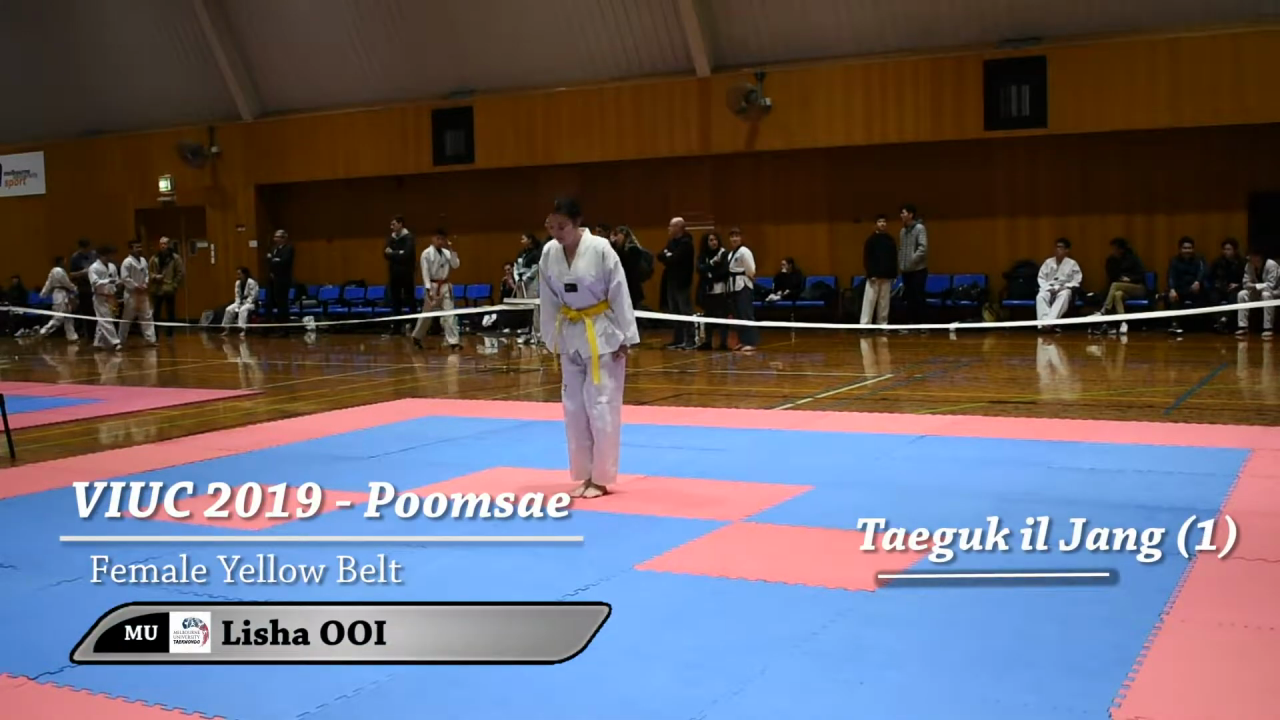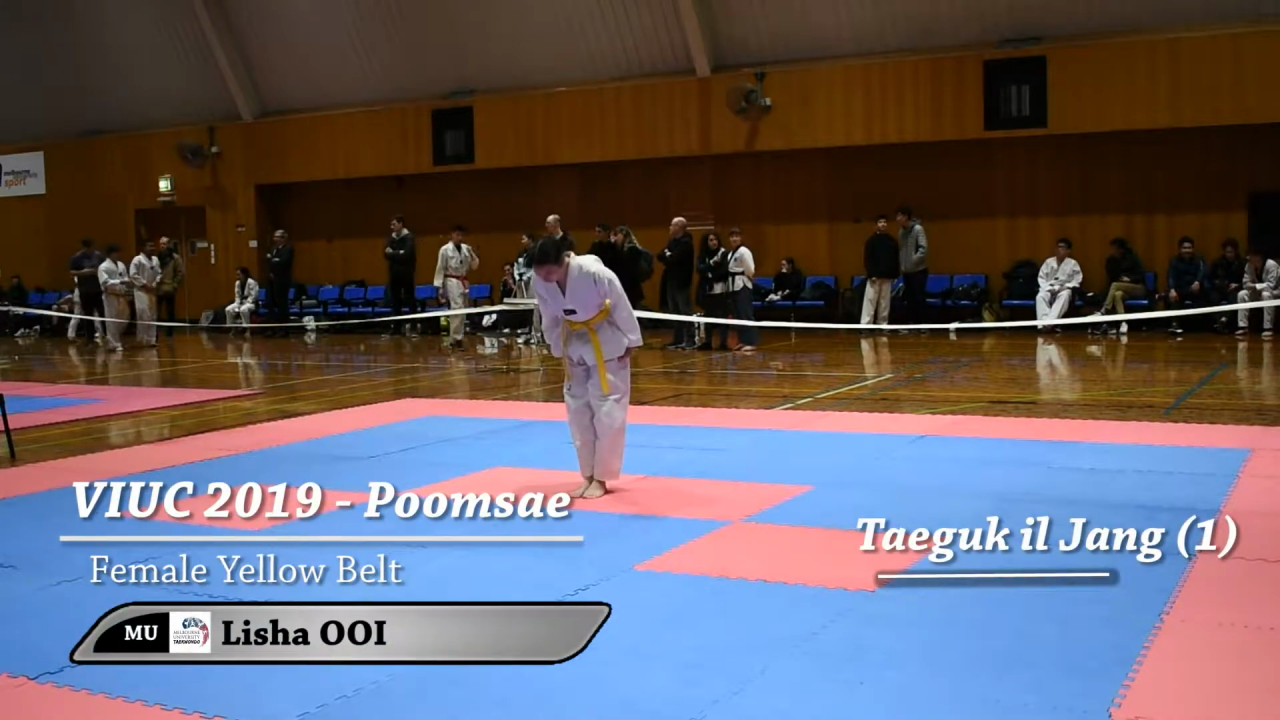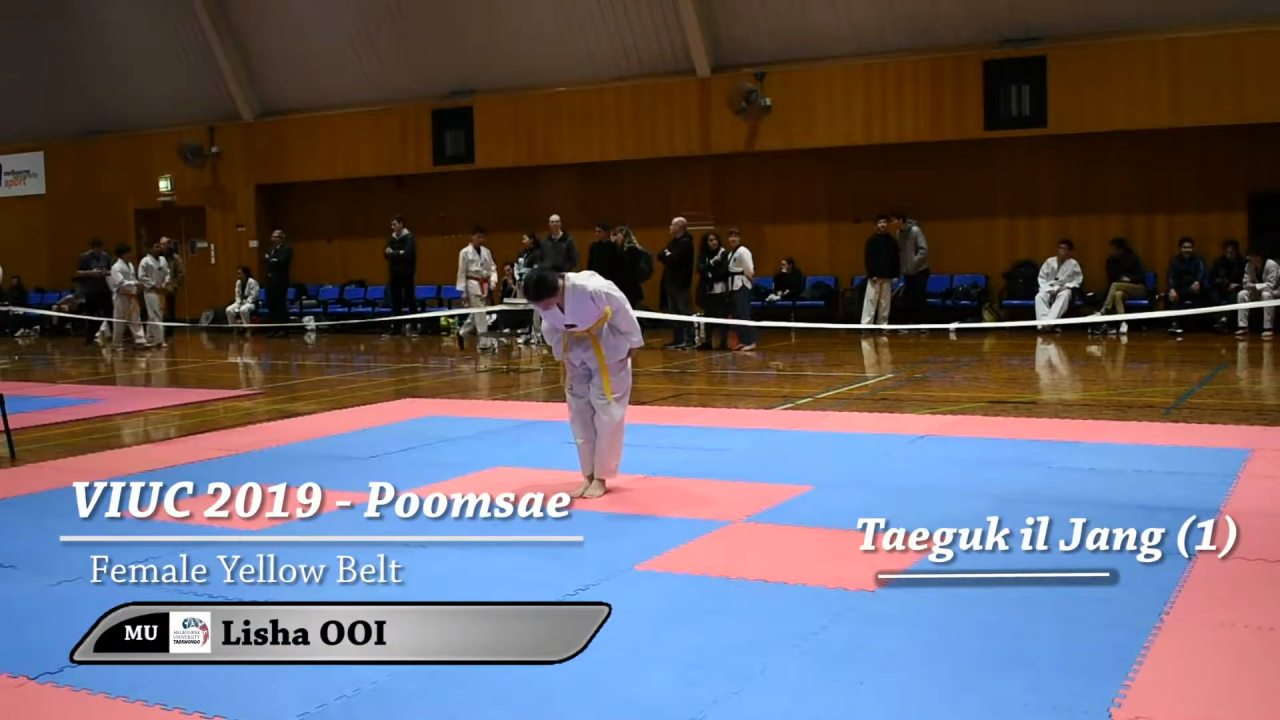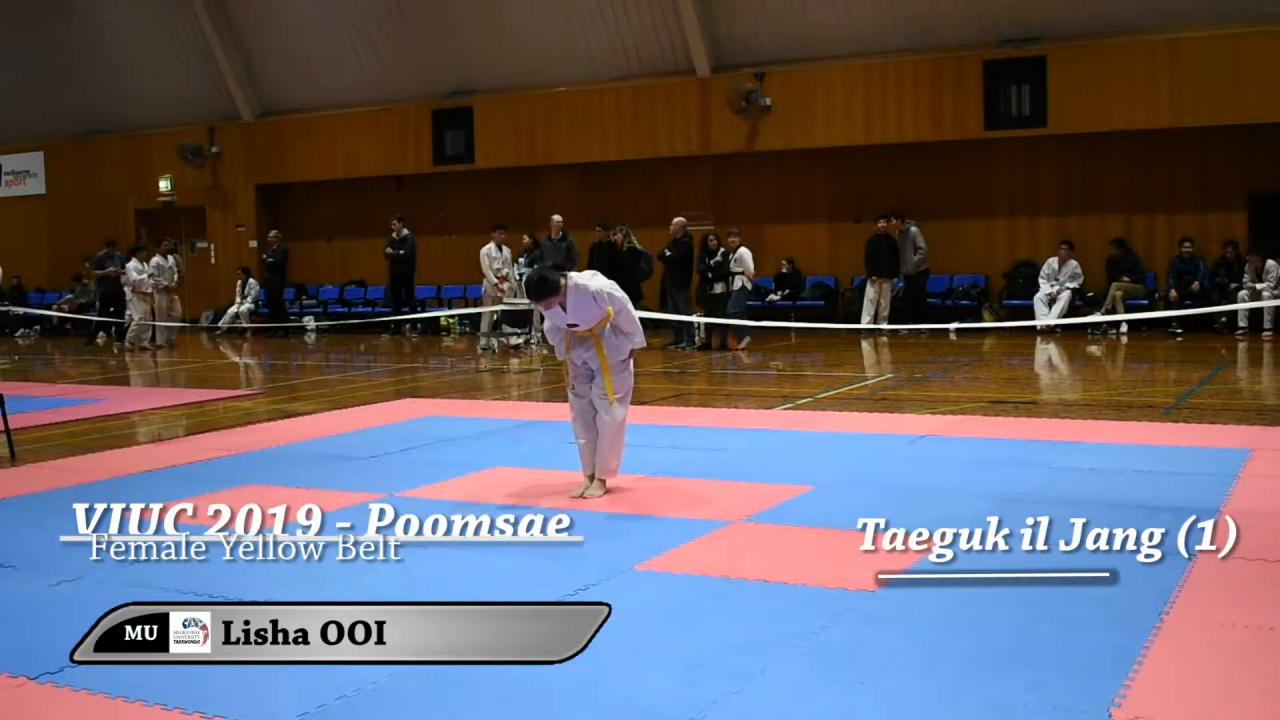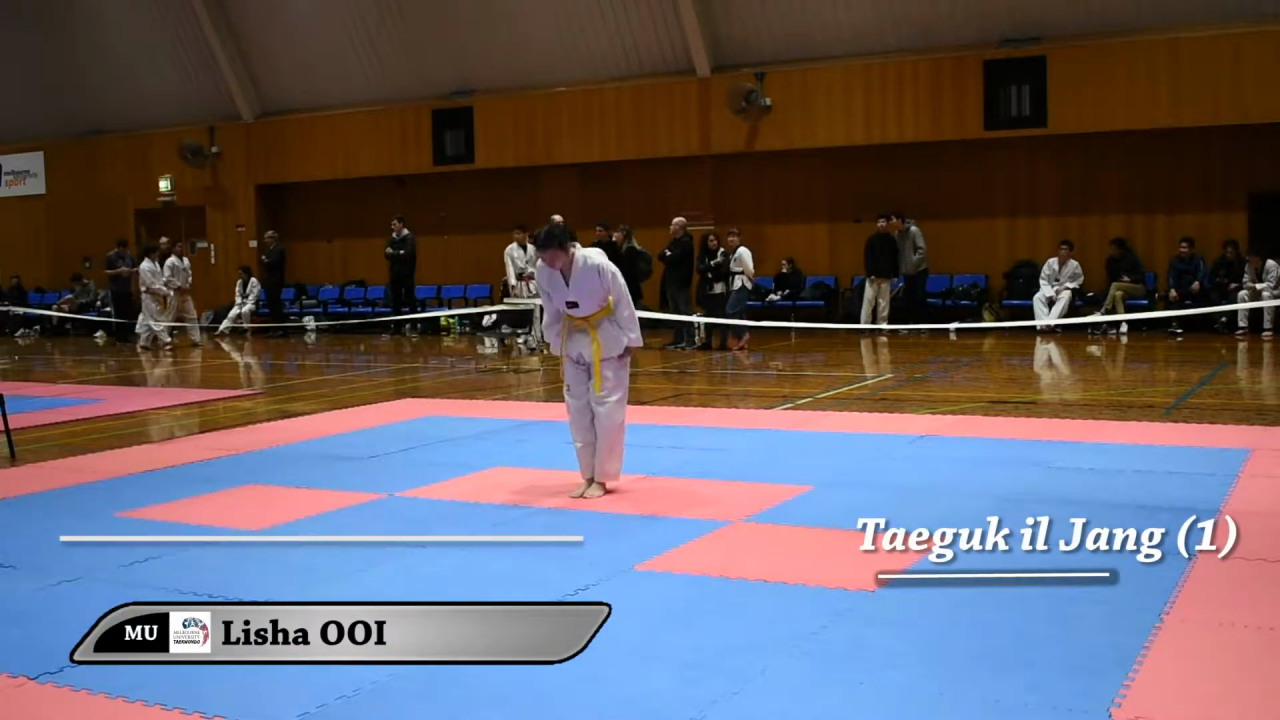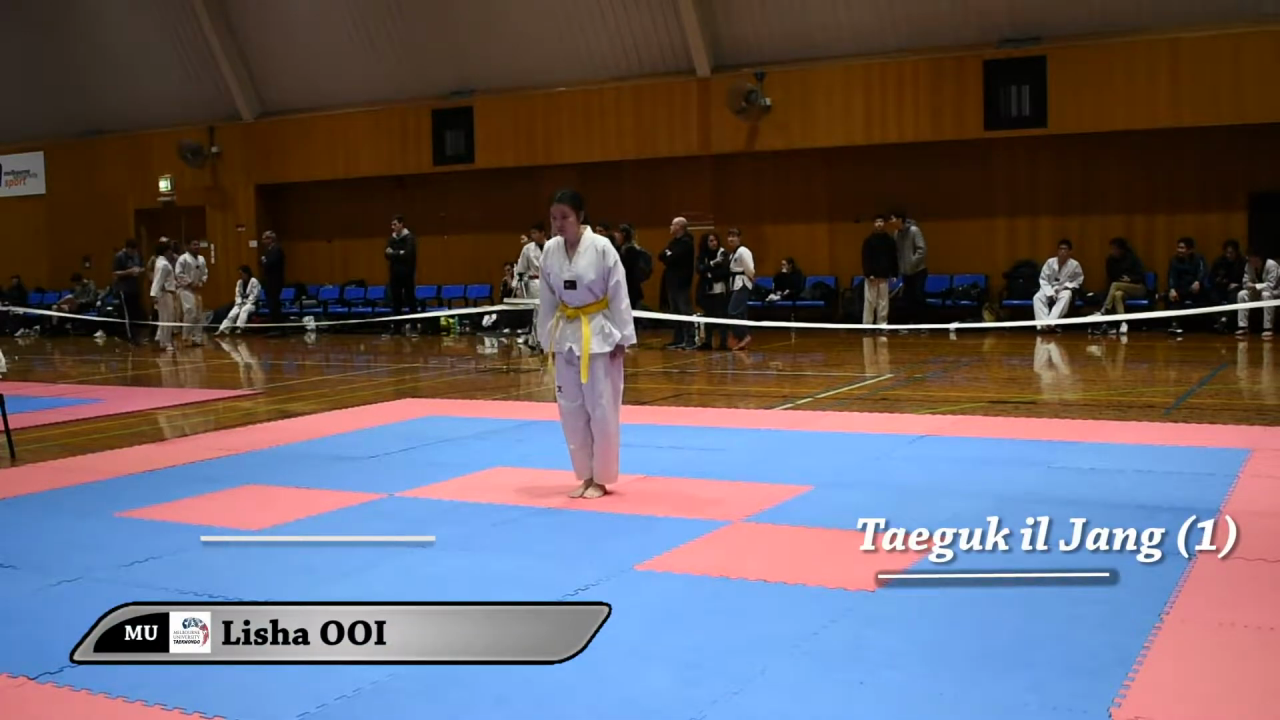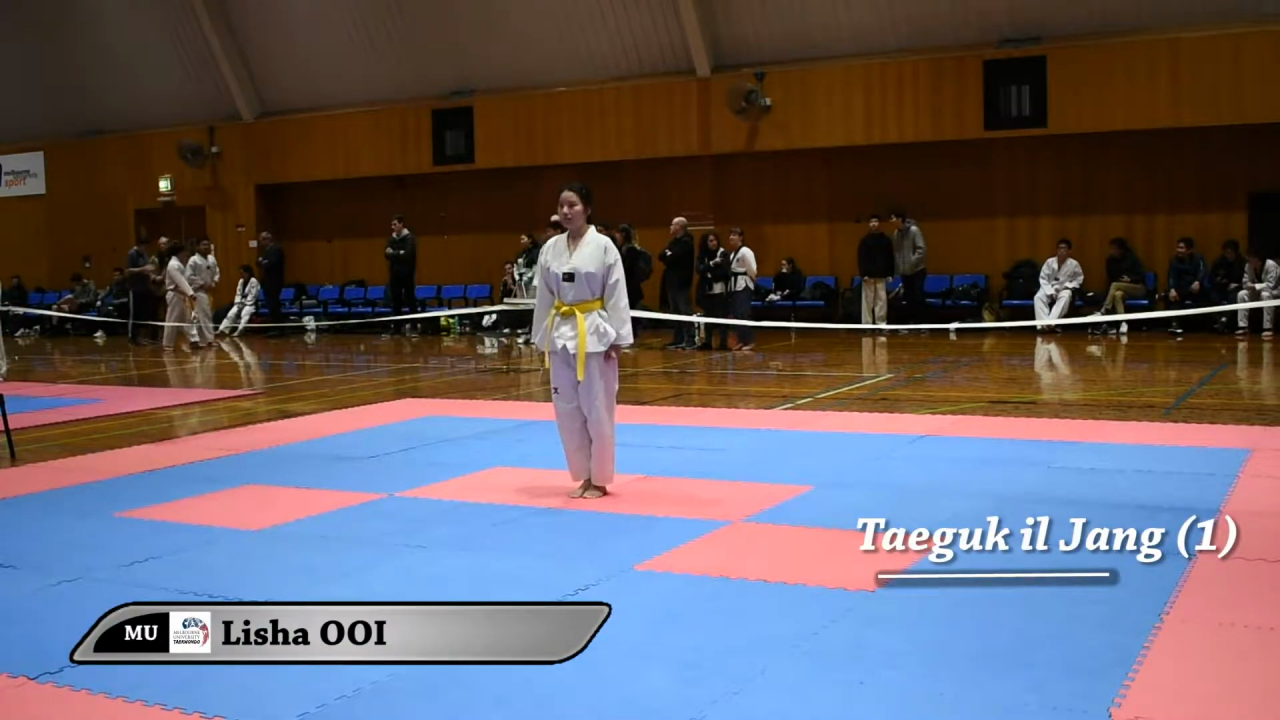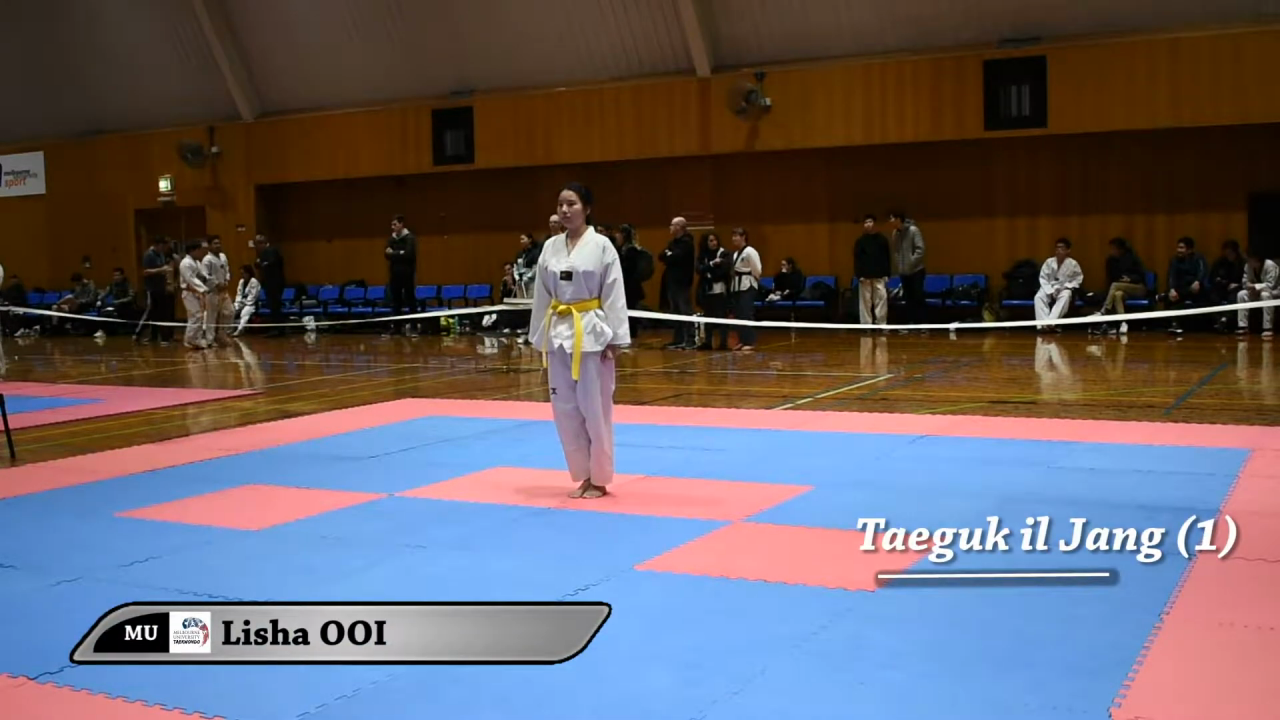
dt=0.3s
person 1, frame 1
left shoulder: (601, 249)
right shoulder: (549, 253)
left elbow: (620, 297)
right elbow: (549, 300)
left wrist: (624, 340)
right wrist: (554, 340)
left hip: (602, 336)
right hip: (571, 337)
left knee: (602, 408)
right knee: (574, 409)
left ankle: (601, 479)
right ankle: (584, 476)
person 1, frame 2
left shoulder: (593, 272)
right shoulder: (540, 282)
left elbow: (621, 307)
right elbow: (550, 318)
left wrist: (630, 343)
right wrist: (560, 348)
left hip: (607, 342)
right hip: (575, 343)
left knee: (607, 409)
right knee: (578, 410)
left ankle: (601, 478)
right ankle: (589, 476)
person 1, frame 3
left shoulder: (590, 287)
right shoulder: (541, 300)
left elbow: (622, 310)
left wrist: (632, 343)
right wrist: (561, 351)
left hip: (607, 344)
right hip: (576, 347)
left knee: (607, 408)
right knee: (579, 410)
left ankle: (600, 477)
right ankle: (588, 475)
person 1, frame 4
left shoulder: (593, 287)
right shoulder: (543, 298)
left elbow: (624, 310)
left wrist: (633, 344)
right wrist: (564, 350)
left hip: (610, 343)
right hip: (578, 346)
left knee: (609, 409)
right knee: (581, 410)
left ankle: (601, 478)
right ankle: (589, 475)
person 1, frame 5
left shoulder: (597, 264)
right shoulder: (543, 271)
left elbow: (623, 304)
right elbow: (551, 313)
left wrist: (630, 343)
right wrist: (558, 346)
left hip: (607, 340)
right hip: (574, 342)
left knee: (607, 409)
right knee: (578, 410)
left ankle: (602, 478)
right ankle: (588, 475)
person 1, frame 6
left shoulder: (601, 248)
right shoulder: (549, 251)
left elbow: (619, 296)
right elbow: (547, 299)
left wrist: (621, 340)
right wrist: (549, 339)
left hip: (599, 336)
right hip: (565, 336)
left knee: (602, 409)
right knee: (571, 409)
left ankle: (601, 479)
right ankle: (586, 476)
person 1, frame 7
left shoulder: (603, 246)
right shoulder: (551, 248)
left elbow: (616, 296)
right elbow: (545, 297)
left wrist: (616, 340)
right wrist: (545, 339)
left hip: (594, 335)
right hip: (561, 335)
left knee: (597, 409)
right knee: (567, 410)
left ankle: (599, 479)
right ankle: (583, 477)
person 1, frame 8
left shoulder: (602, 246)
right shoulder: (551, 247)
left elbow: (614, 296)
right elbow: (542, 296)
left wrist: (614, 340)
right wrist: (542, 339)
left hip: (591, 334)
right hip: (558, 334)
left knee: (595, 408)
right knee: (565, 409)
left ankle: (599, 479)
right ankle: (584, 476)
